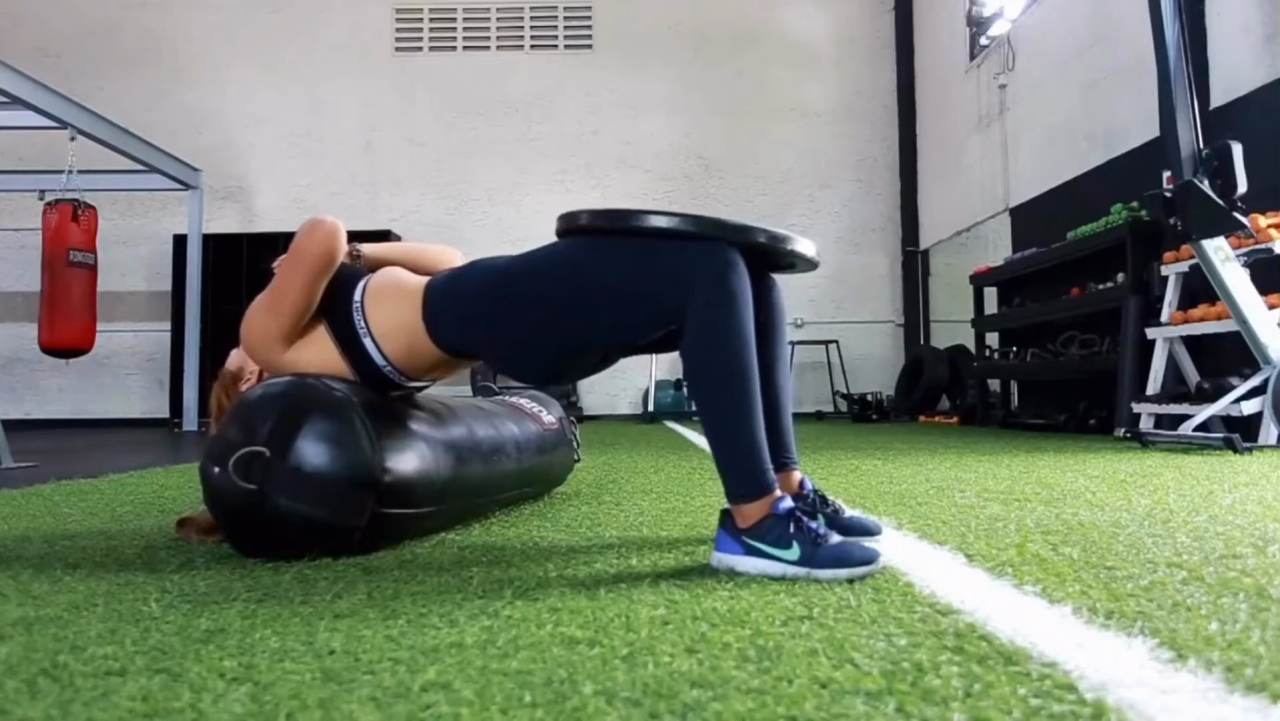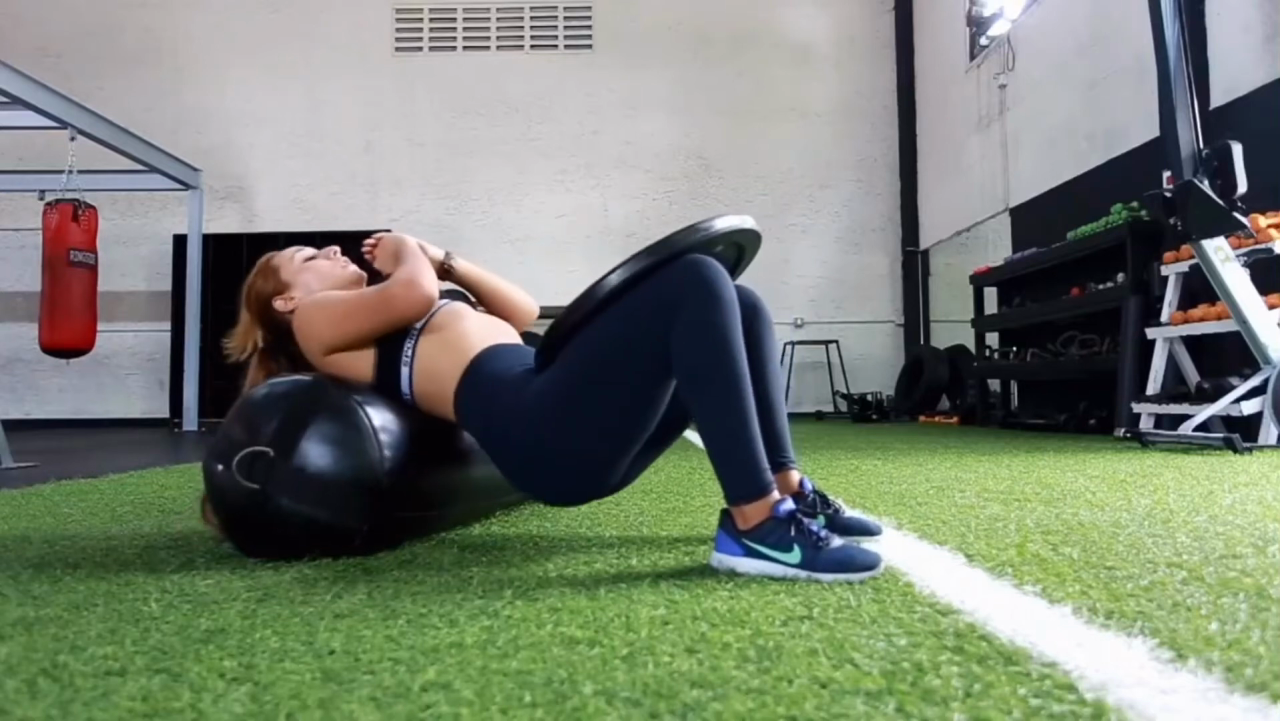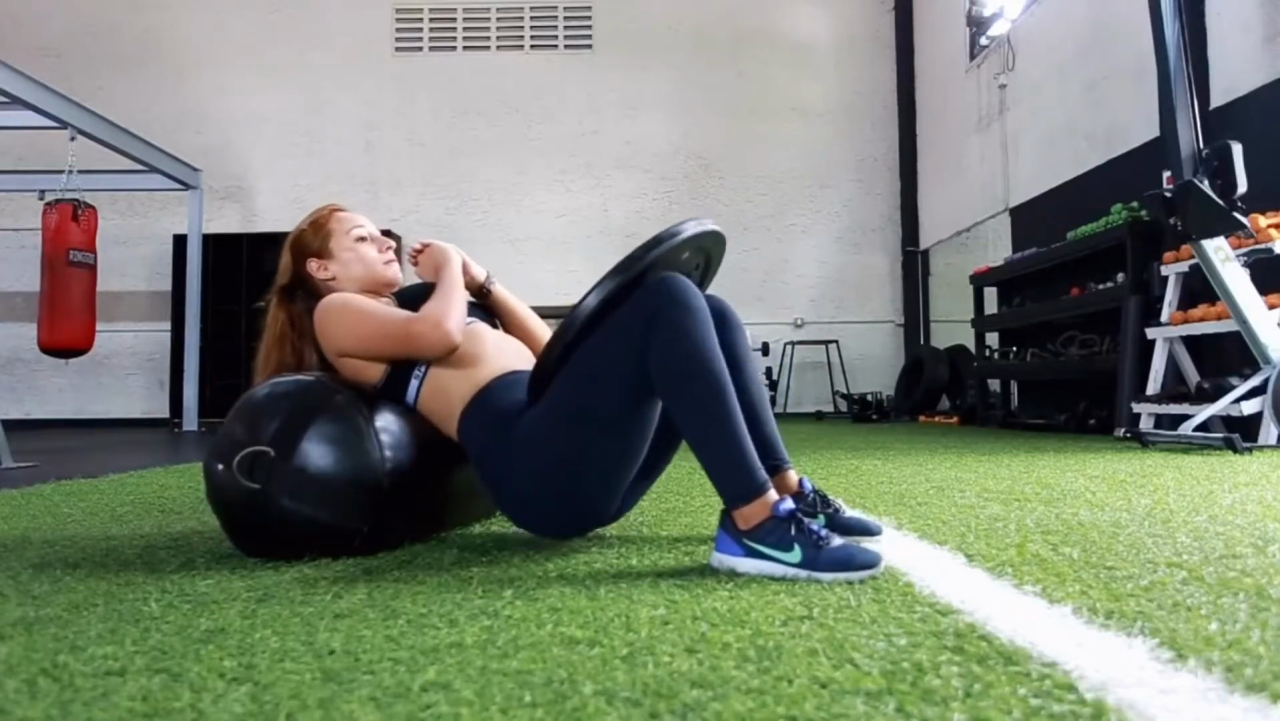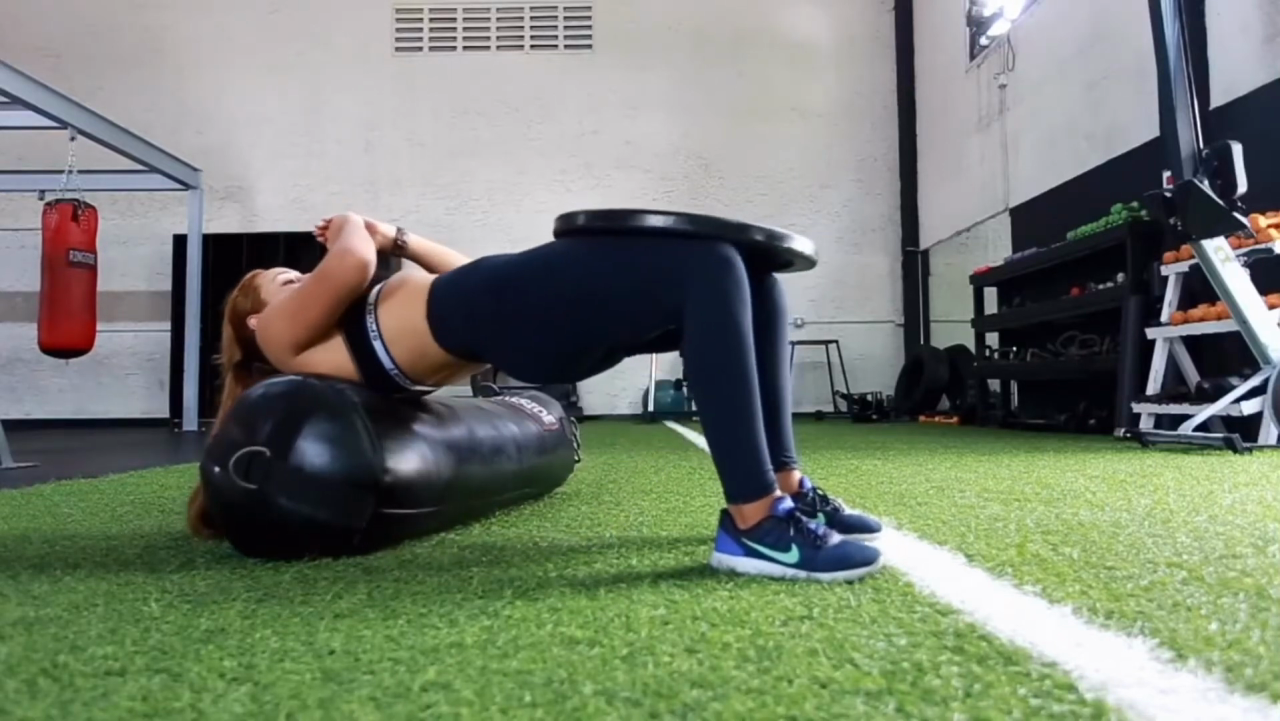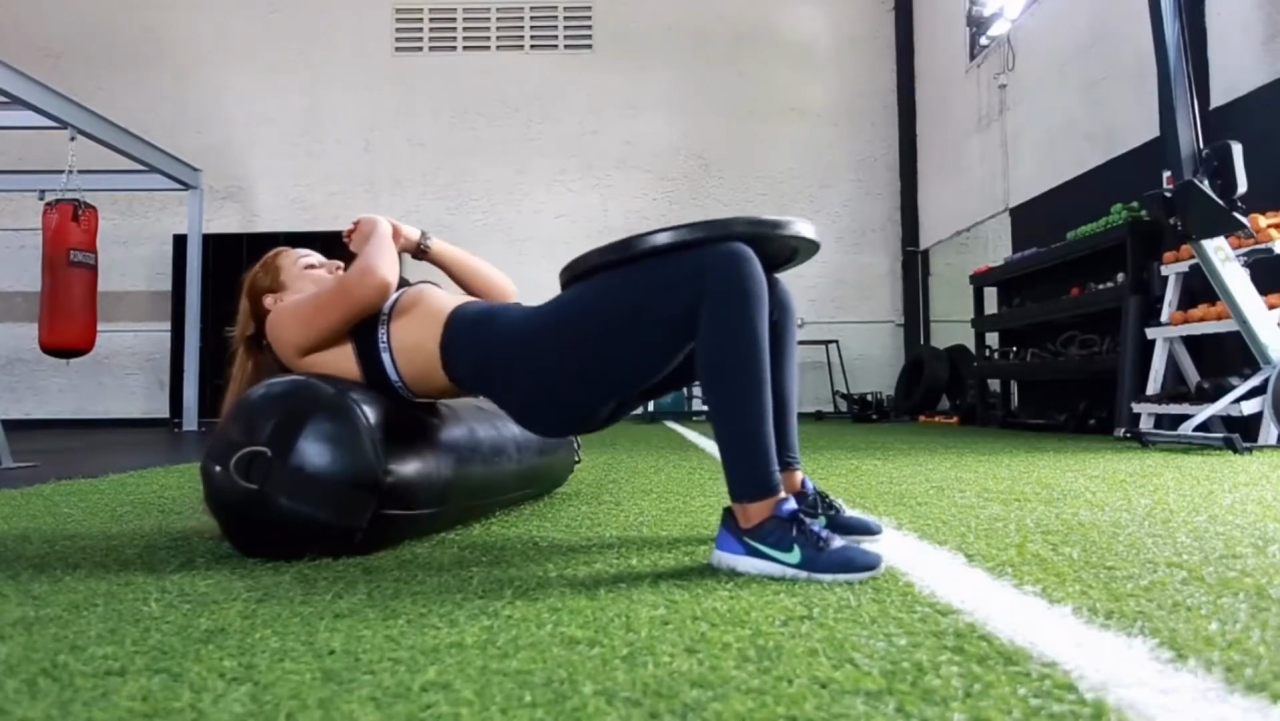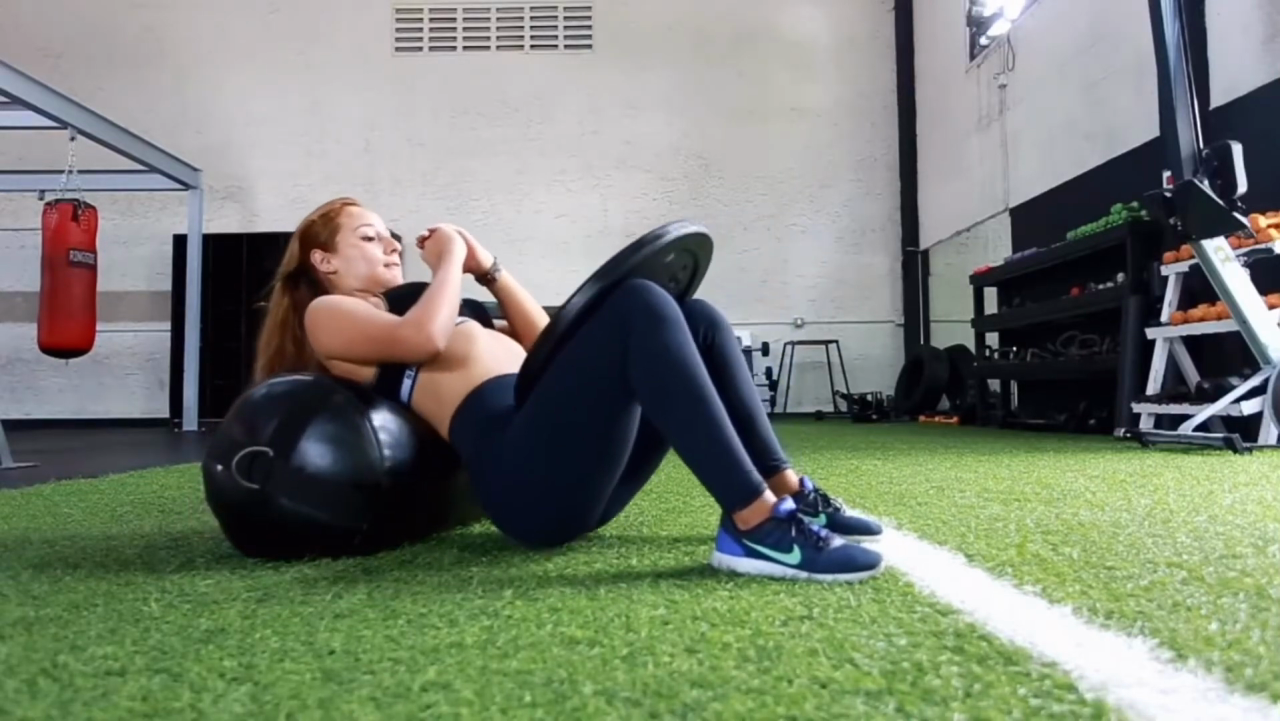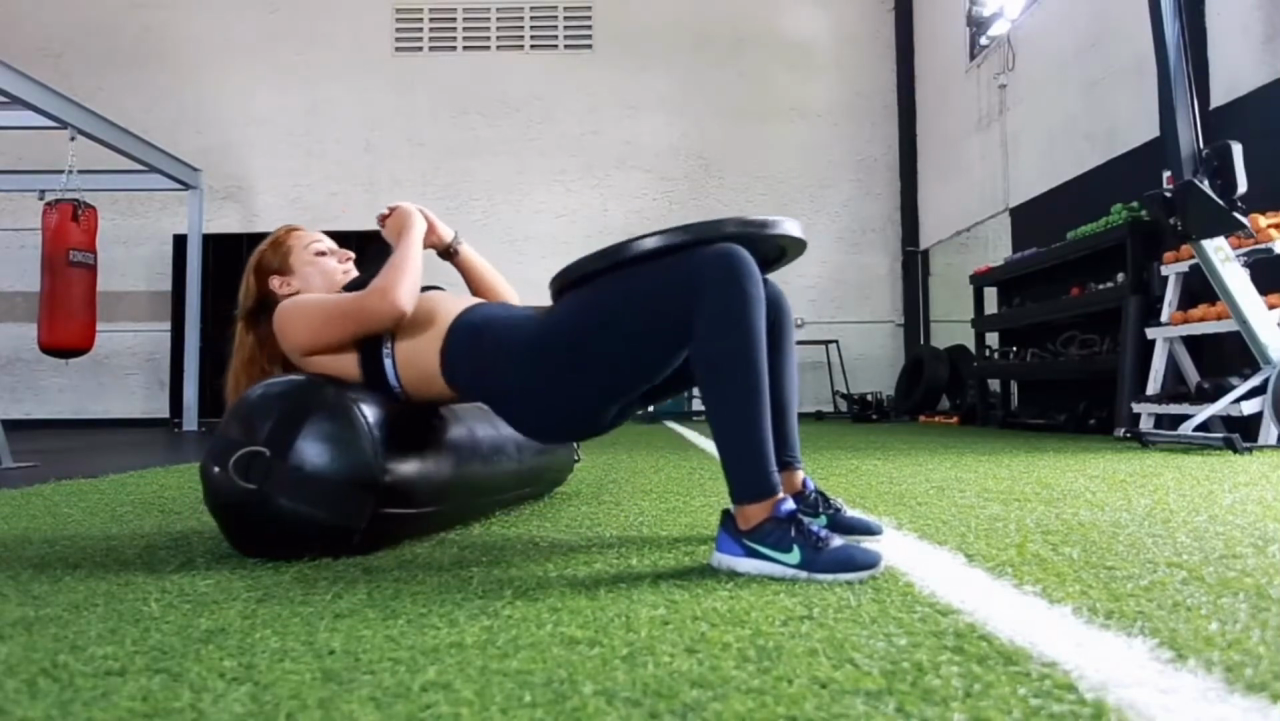
dt=0.7s
person 1, frame 1
left shoulder: (380, 349)
right shoulder: (269, 336)
left elbow: (447, 261)
right elbow: (322, 234)
left wrist: (359, 255)
right wrist: (344, 254)
left hip: (540, 323)
right hip: (508, 313)
left knee: (744, 281)
right knee: (713, 269)
left ankle: (785, 490)
right ankle: (755, 525)
person 1, frame 2
left shoulder: (386, 328)
right shoulder: (317, 324)
left elbow: (522, 311)
right elbow: (415, 293)
left wrist: (440, 258)
right wrist: (410, 258)
left hip: (574, 421)
right hip: (547, 428)
left knee: (741, 307)
right knee: (696, 282)
left ankle: (787, 493)
right ankle: (756, 528)
person 1, frame 3
left shoulder: (400, 316)
right shoulder: (335, 314)
left elbow: (541, 349)
right elbow: (437, 335)
left wrist: (479, 280)
right wrist: (448, 271)
left hip: (584, 463)
right hip: (542, 460)
left knee: (708, 315)
right knee: (668, 300)
left ankle: (789, 493)
right ankle: (758, 526)
person 1, frame 4
left shoulder: (374, 342)
right shoulder: (286, 335)
left elbow: (460, 272)
right elbow: (352, 265)
left wrist: (393, 238)
right wrist: (351, 235)
left hip: (541, 318)
right hip: (516, 311)
left knee: (747, 279)
right knee: (710, 268)
left ankle: (787, 488)
right ankle: (756, 524)
person 1, frame 5
left shoulder: (362, 323)
right shoulder: (290, 328)
left elbow: (501, 296)
right elbow: (373, 281)
left wrist: (418, 243)
right wrist: (377, 238)
left hip: (545, 343)
right hip: (534, 365)
left knee: (762, 296)
right knee: (728, 271)
left ankle: (789, 491)
right ankle: (760, 525)
person 1, frame 6
left shoulder: (402, 315)
right shoulder: (328, 315)
left elbow: (539, 342)
right elbow: (423, 338)
left wrist: (485, 266)
right wrist: (449, 264)
left hip: (583, 462)
right hip: (531, 472)
left knee: (698, 321)
right knee: (640, 307)
left ankle: (788, 494)
right ankle: (757, 527)
person 1, frame 7
left shoulder: (371, 321)
right shoulder: (297, 325)
left elbow: (504, 306)
right elbow: (390, 303)
left wrist: (446, 242)
right wrist: (406, 240)
left hip: (562, 364)
right hip: (536, 365)
left knee: (757, 296)
right knee: (724, 271)
left ankle: (791, 490)
right ankle: (758, 527)
